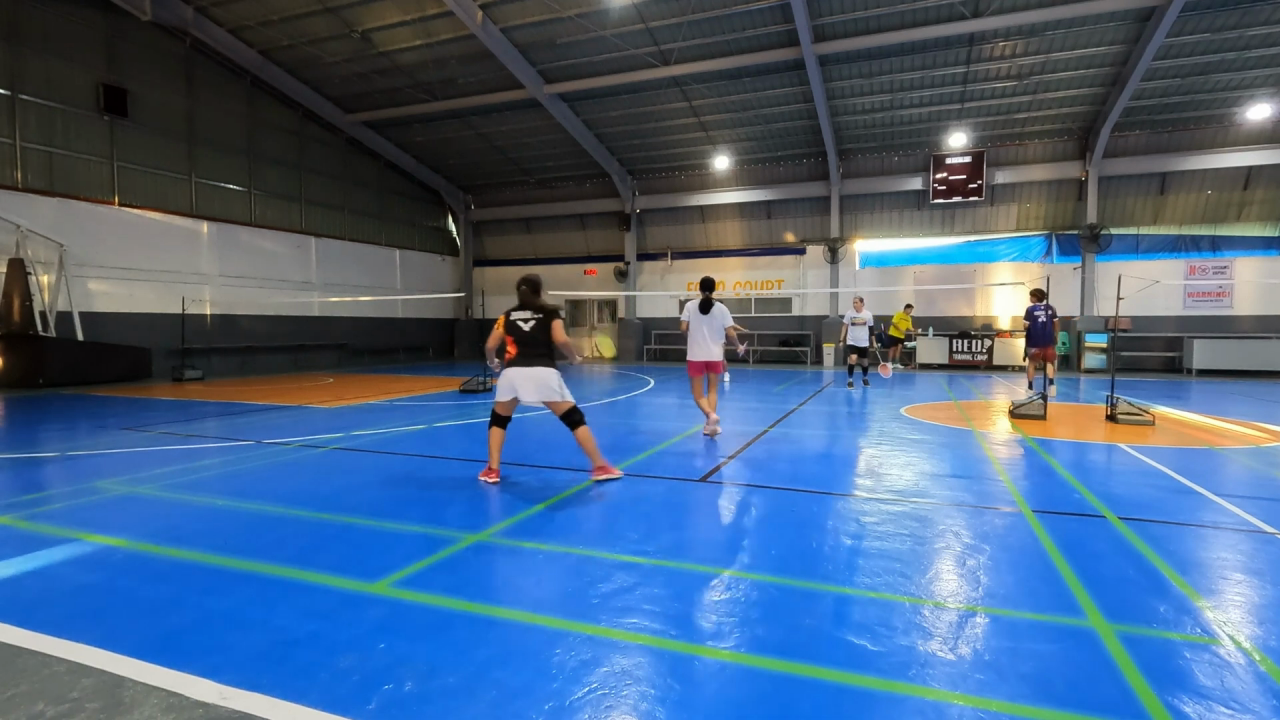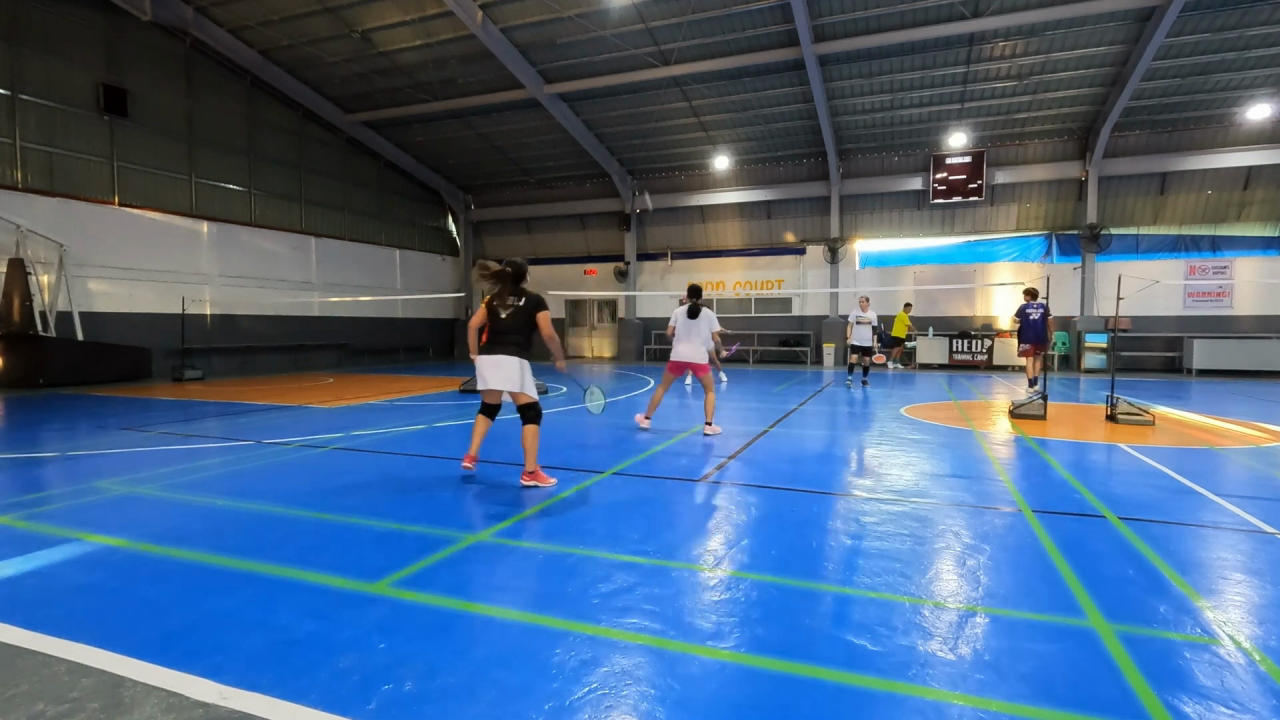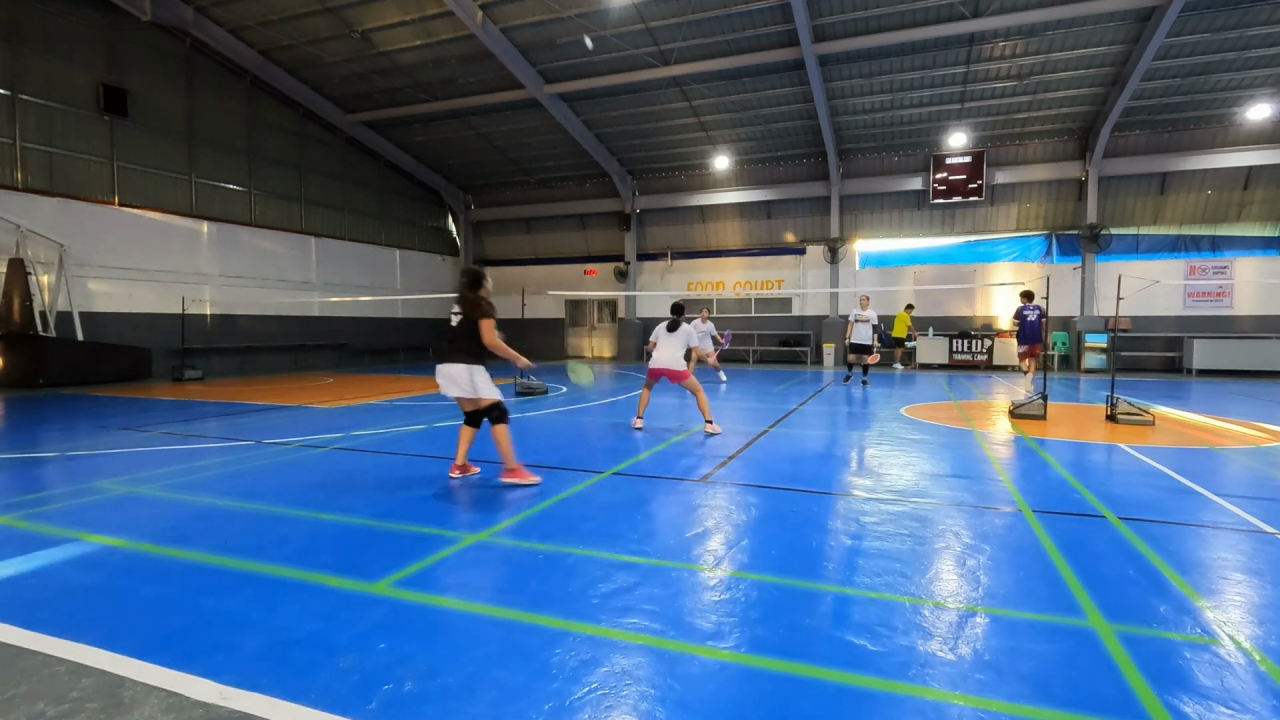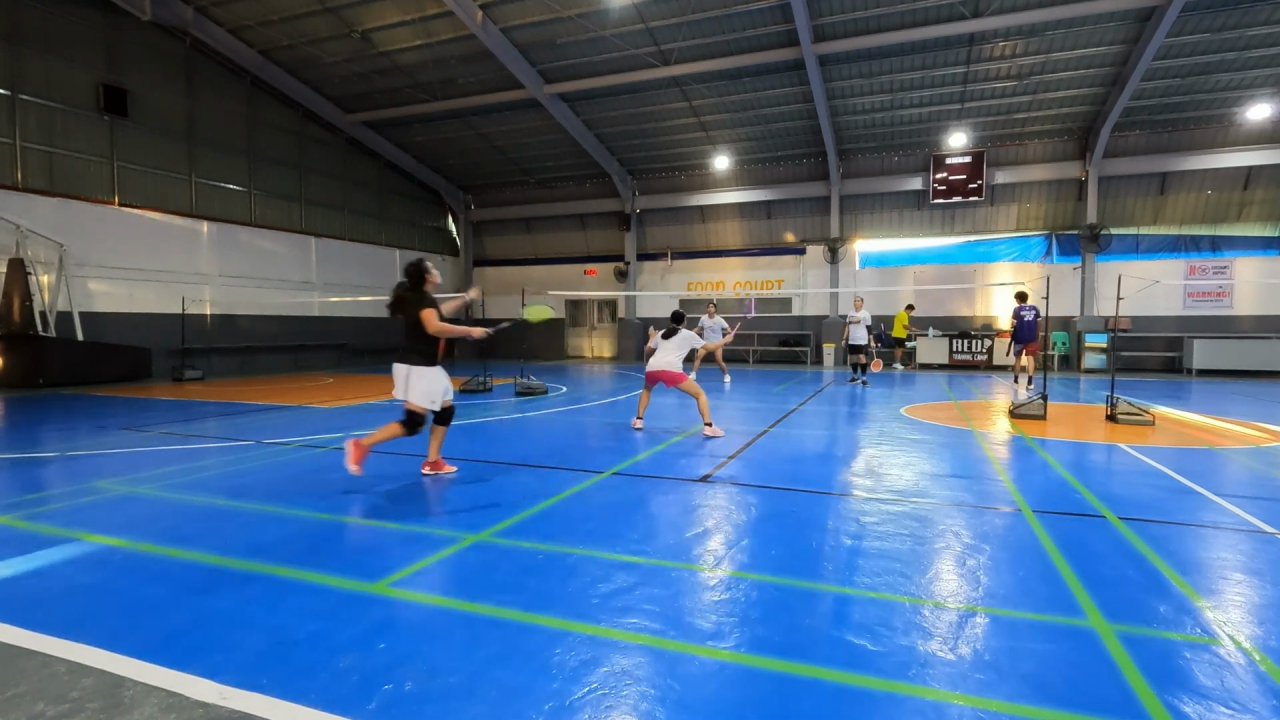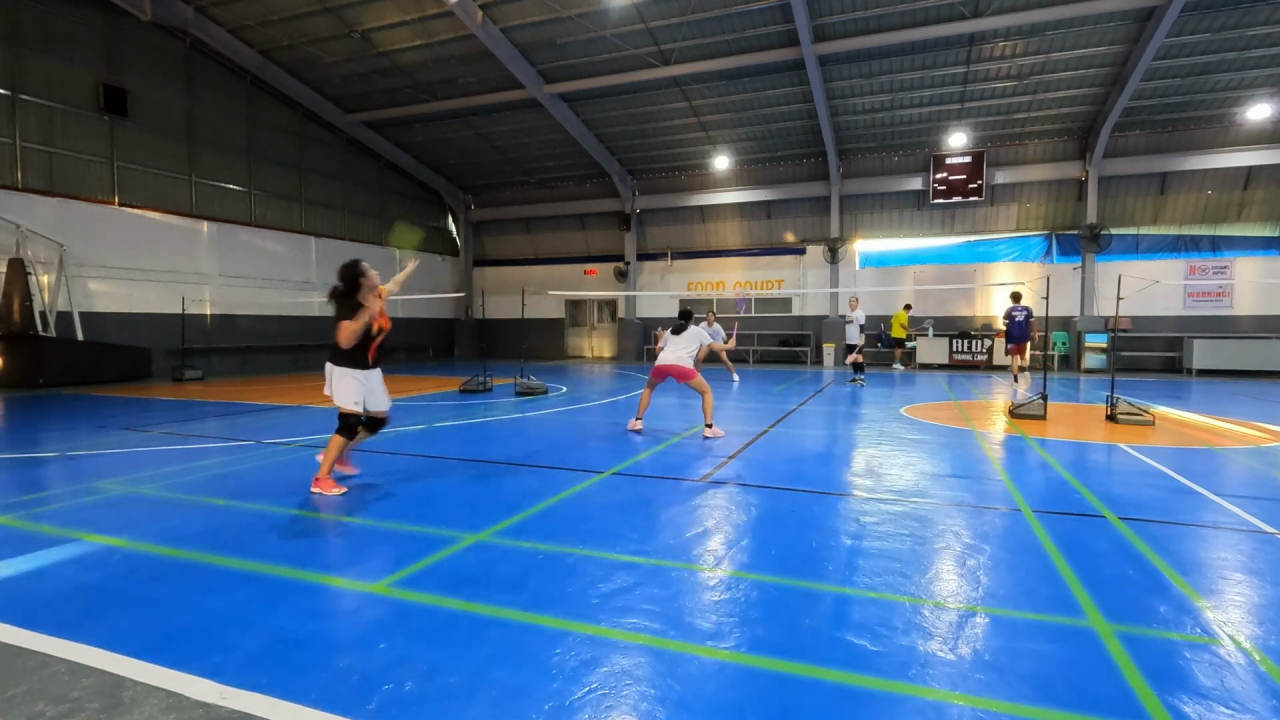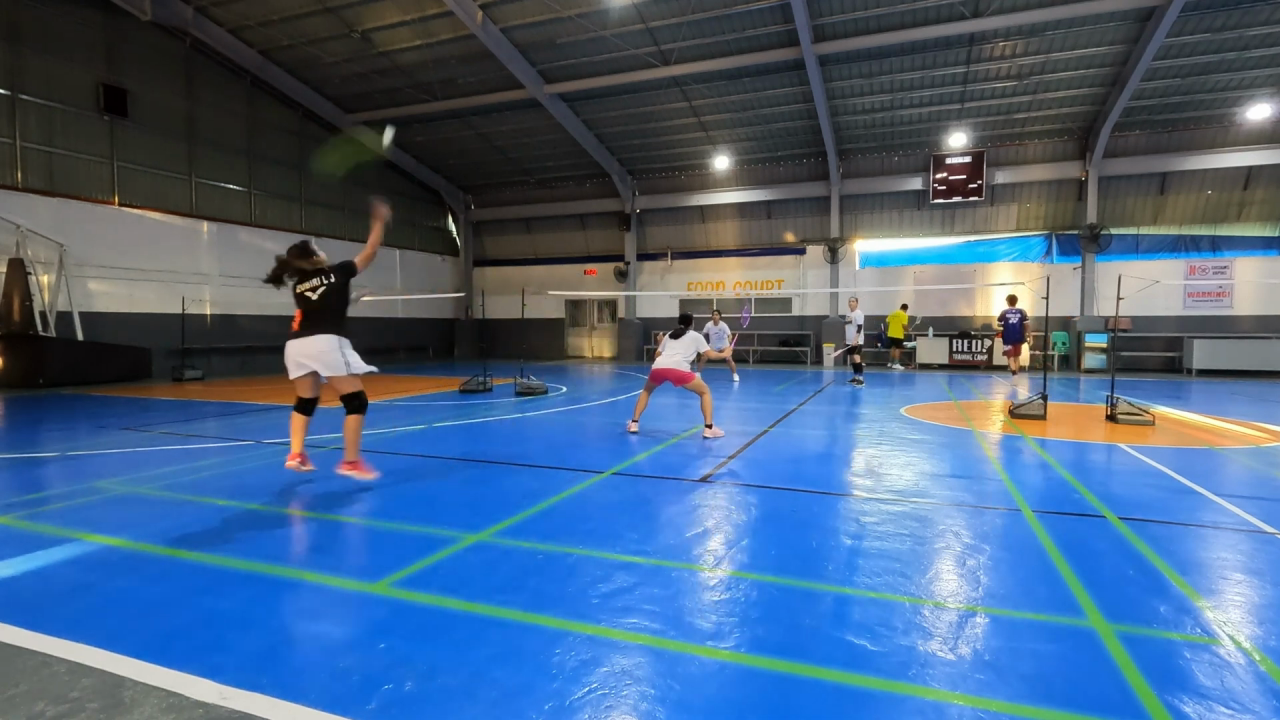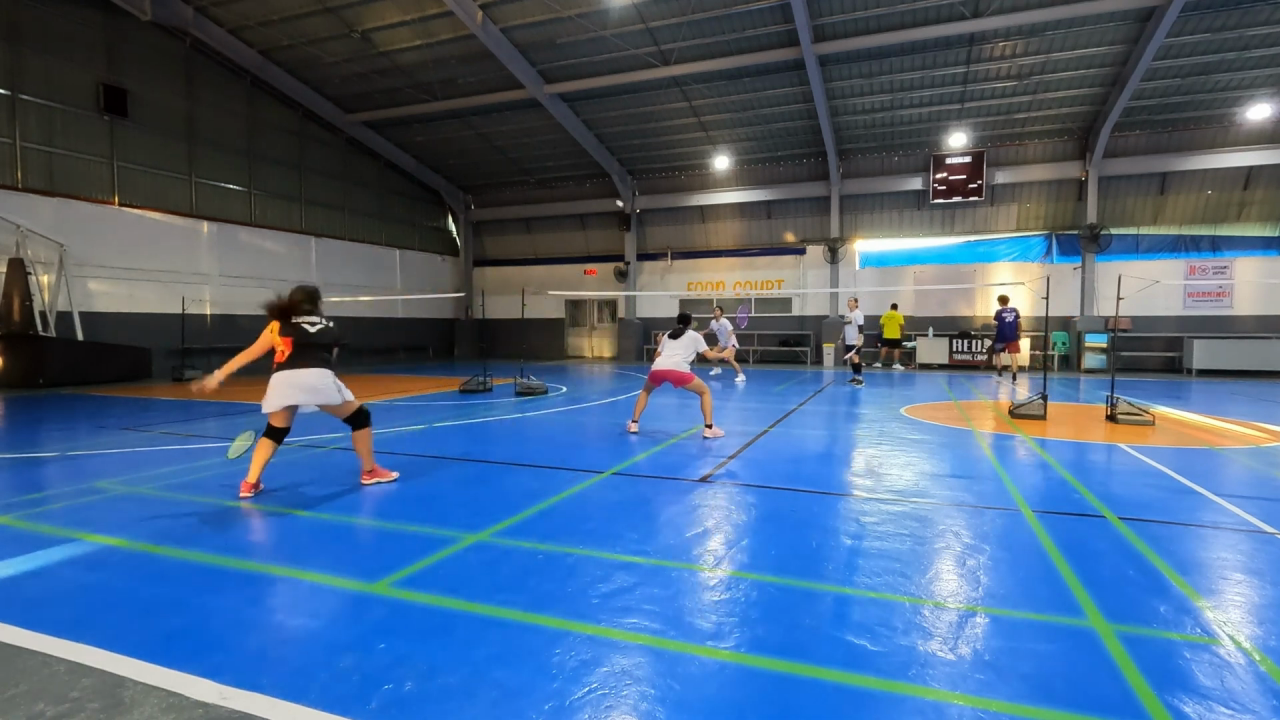
dt=0.3s
person 1, frame 1
left shoulder: (508, 315)
right shoulder: (550, 312)
left elbow: (490, 346)
right elbow: (560, 340)
left wrist: (493, 361)
right wrist: (574, 357)
left hip: (513, 373)
right hip: (544, 372)
left knee: (499, 419)
right knee: (574, 418)
left ankle: (492, 470)
right ankle: (600, 466)
person 1, frame 2
left shoulder: (493, 298)
right shoulder: (535, 300)
left elbow: (473, 326)
right elbow: (548, 333)
left wrist: (474, 353)
right wrist: (559, 359)
left hip: (487, 359)
right hip: (513, 361)
left knee: (489, 408)
right knee: (531, 413)
left ankle: (471, 456)
right ankle: (531, 472)
person 1, frame 3
left shoulder: (460, 304)
right shoulder: (483, 306)
right elbow: (490, 342)
right wrist: (517, 359)
left hip: (447, 367)
right hip: (467, 368)
left knee: (473, 416)
right knee: (498, 414)
left ankle: (460, 465)
right ankle: (512, 469)
person 1, frame 4
left shoulder: (421, 299)
right shoulder: (423, 298)
left elbow: (440, 311)
right elbow: (435, 328)
left wrist: (466, 298)
right wrist: (470, 331)
left hip: (426, 367)
right hip: (417, 368)
left knee: (446, 412)
right knee: (413, 424)
left ankle: (433, 461)
right ankle: (360, 445)
person 1, frame 5
left shoulder: (377, 295)
right shoulder: (349, 308)
left elbow: (392, 285)
right elbow: (345, 342)
left wrist: (409, 269)
right wrist: (366, 316)
left hip: (368, 370)
right hip: (346, 371)
left knee: (379, 419)
right knee: (350, 424)
left ankle: (337, 458)
right ankle: (321, 479)
person 1, frame 6
left shoulder: (298, 284)
right shoulder: (336, 273)
right elbow: (369, 252)
right wrist: (379, 221)
left hip: (296, 347)
right hip: (328, 344)
left knee: (305, 403)
right knee: (356, 401)
left ankle: (297, 454)
right ankle: (352, 461)
person 1, frame 7
left shoulder: (281, 324)
right shoulder: (330, 326)
left elbow: (250, 353)
left wrist: (217, 376)
left hip: (284, 379)
right hip: (319, 377)
left knee: (274, 432)
right knee: (360, 417)
left ankle: (250, 483)
right ankle: (369, 471)
